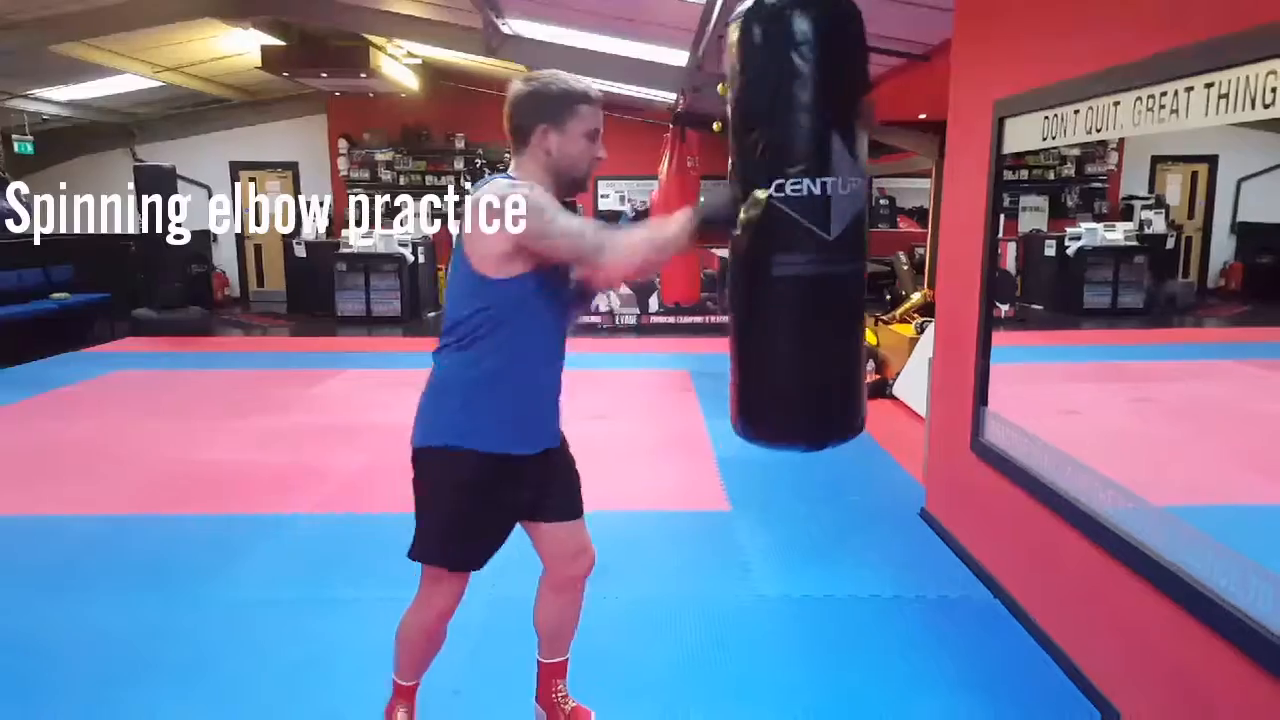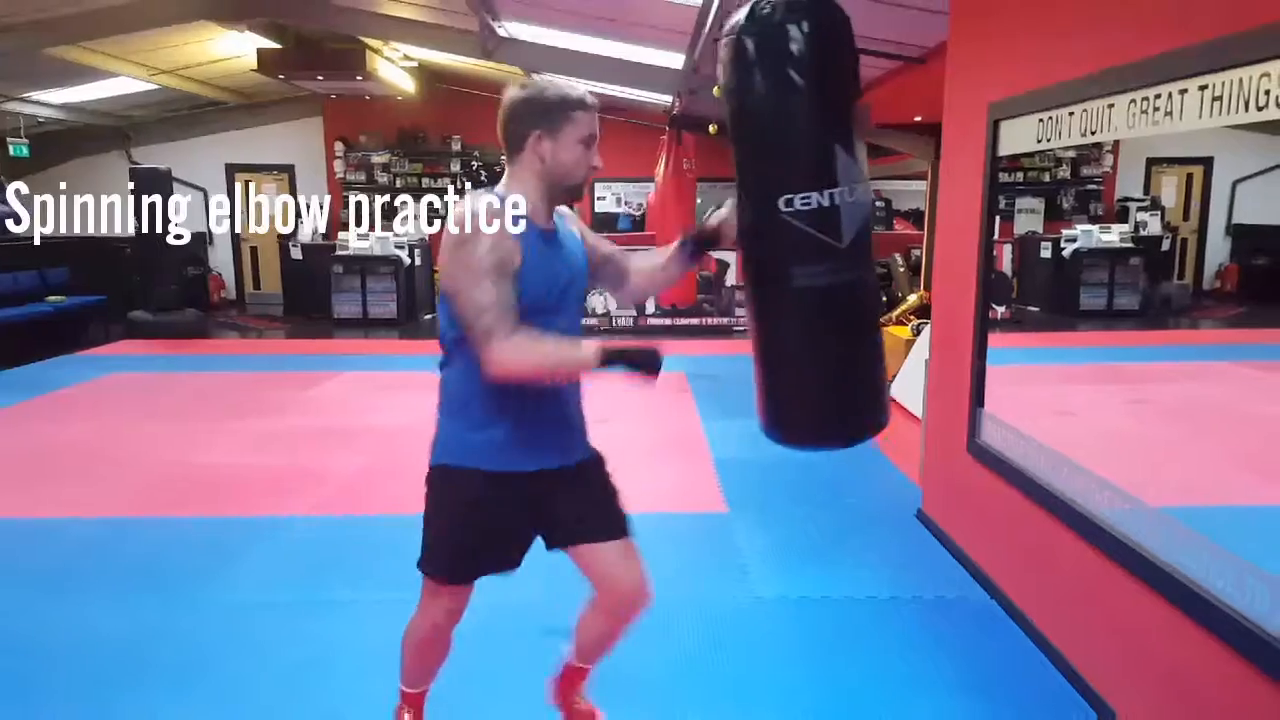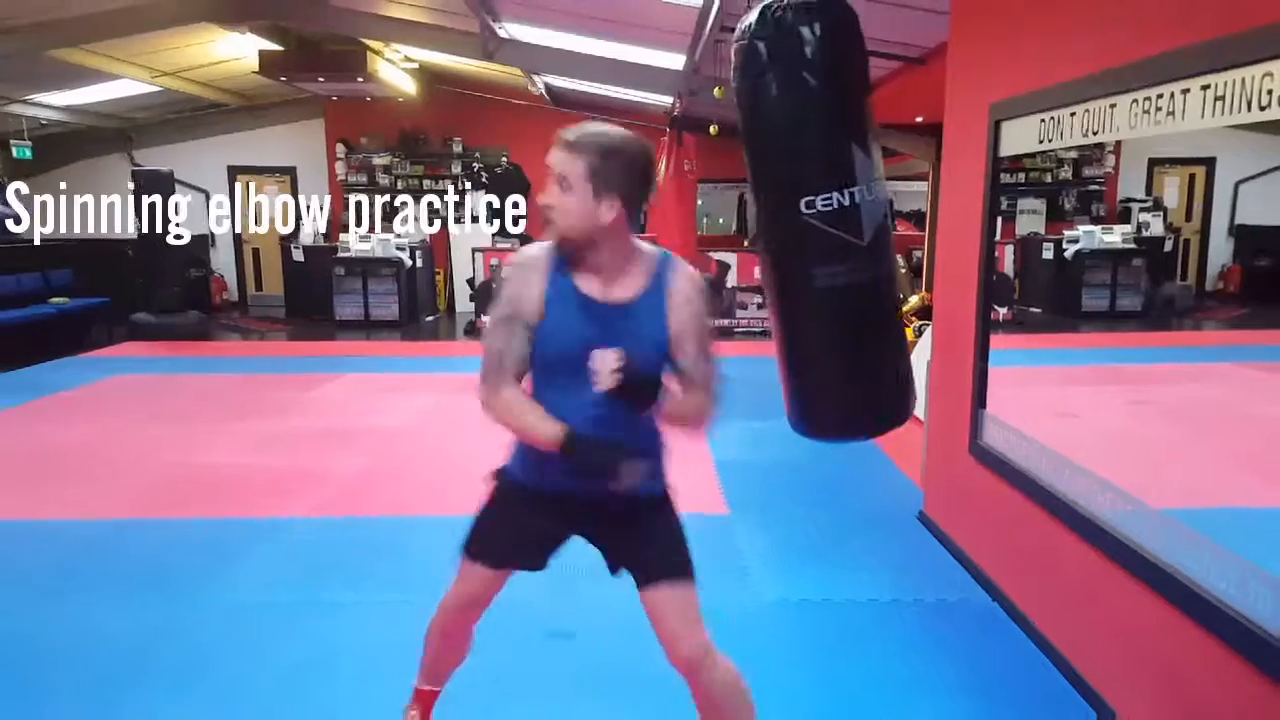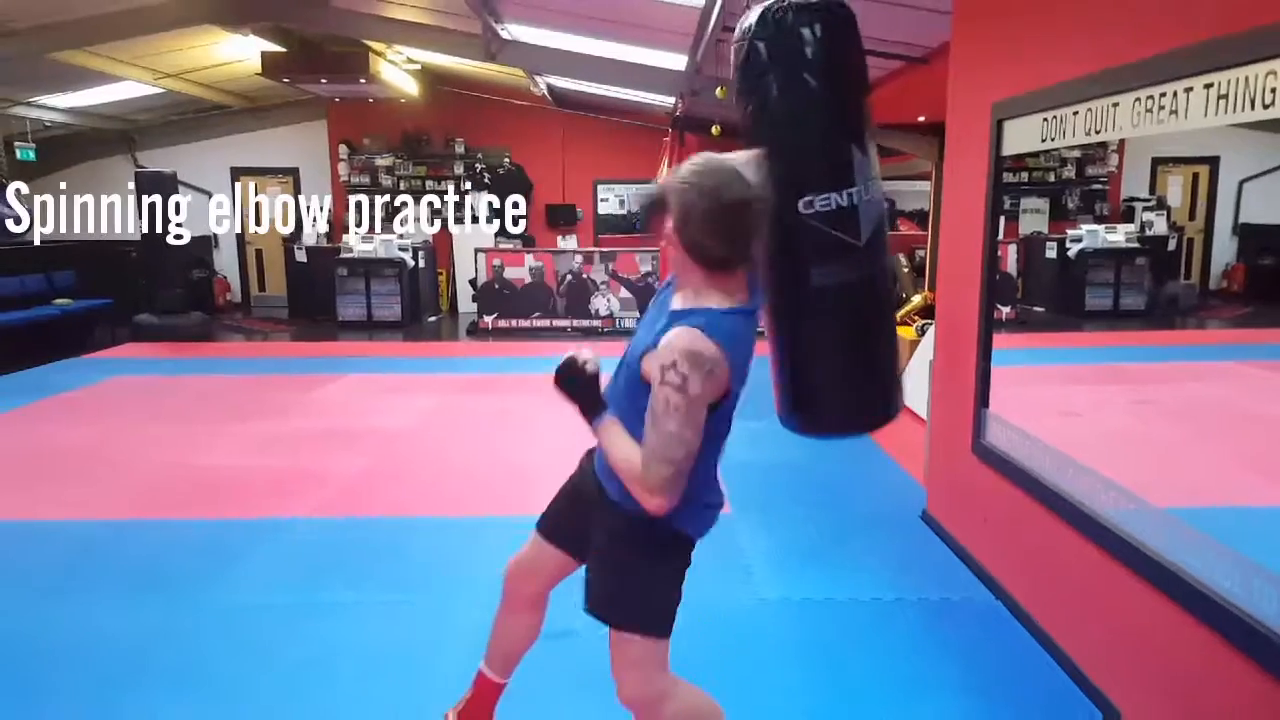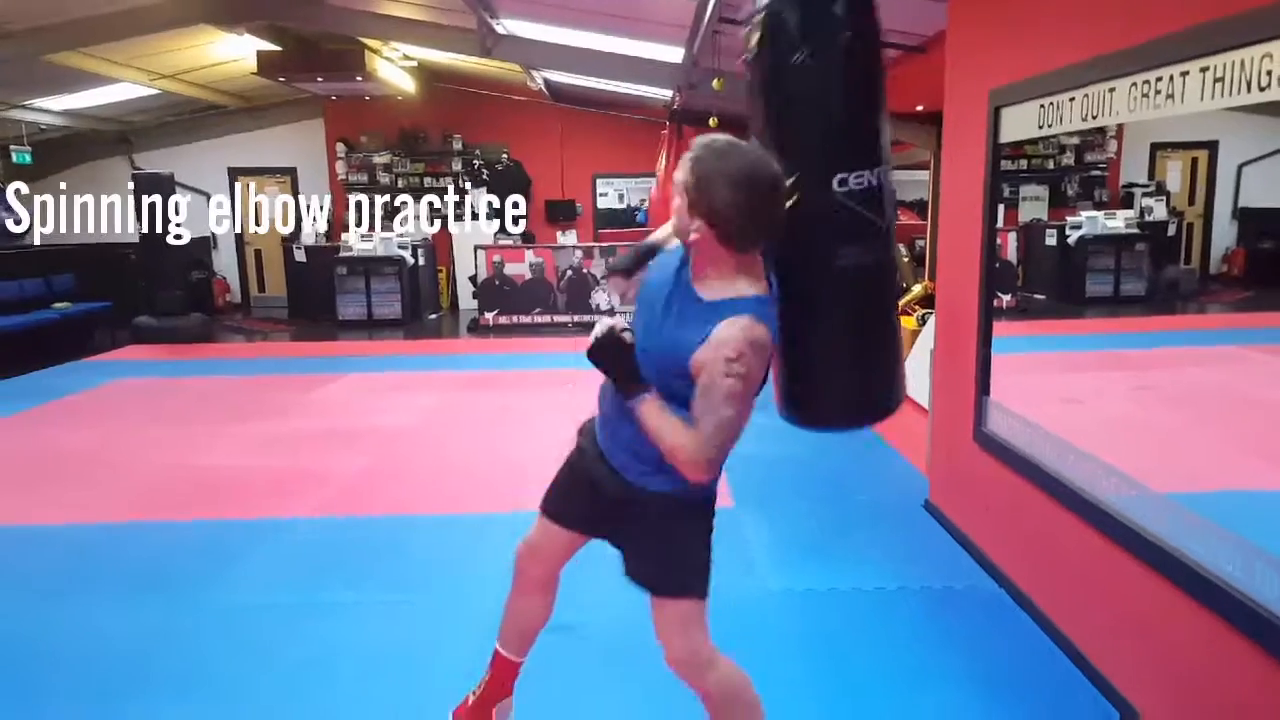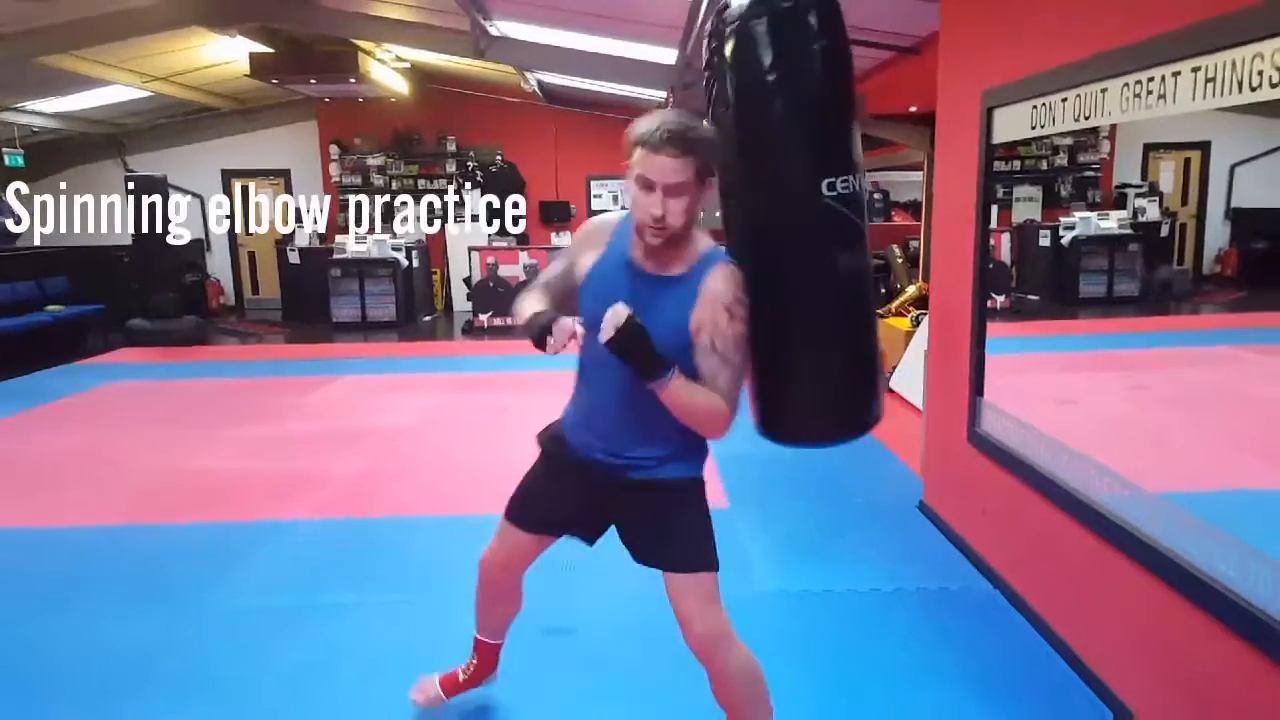
dt=0.2s
person 1, frame 1
left shoulder: (540, 209)
right shoulder: (508, 202)
left elbow: (589, 275)
right elbow: (610, 258)
left wrist: (586, 286)
right wrist: (697, 218)
left hip: (535, 435)
right hip: (464, 441)
left knee: (572, 561)
right knee: (441, 593)
person 1, frame 2
left shoulder: (566, 227)
right shoulder: (480, 227)
left elbow: (631, 280)
right elbow: (501, 354)
left wrist: (695, 244)
right wrist: (607, 354)
left hip: (562, 453)
right hip: (478, 462)
left knee: (626, 590)
right knee: (442, 607)
person 1, frame 3
left shoulder: (678, 286)
right shoulder: (533, 270)
left elbow: (699, 409)
right elbow: (497, 391)
left wrist: (641, 386)
right wrist: (570, 441)
left hip: (631, 489)
right hip: (542, 476)
left knee: (691, 649)
right knee: (461, 601)
person 1, frame 4
left shoulder: (689, 350)
right shoulder: (729, 269)
left elbow: (656, 493)
left wrist: (594, 408)
left hip: (652, 518)
right hip: (607, 474)
right knee: (523, 579)
person 1, frame 5
left shoulder: (741, 335)
right shoulder: (681, 243)
left elbow: (699, 463)
left wrist: (630, 383)
right wrist: (632, 264)
left hip: (670, 492)
right hip: (606, 447)
left knee: (689, 652)
right knee: (533, 560)
person 1, frame 6
left shoulder: (717, 285)
right shoulder: (602, 234)
left elbow: (717, 420)
right elbow: (536, 297)
left wrist: (652, 365)
right wrist: (541, 320)
left hip: (664, 477)
right hip: (578, 450)
left knee: (707, 630)
right knee: (499, 565)
right ankle: (482, 663)
